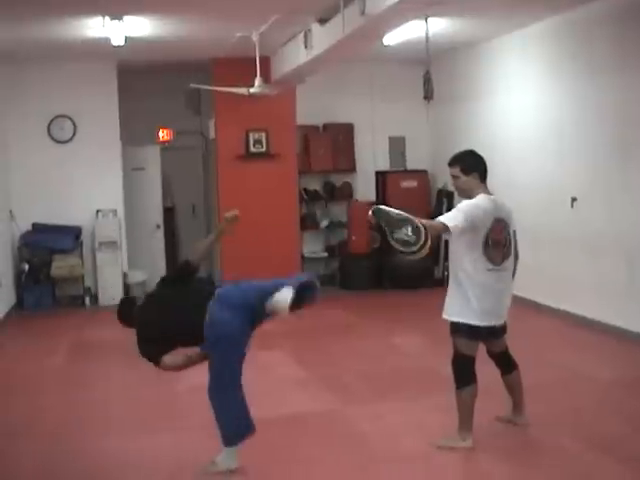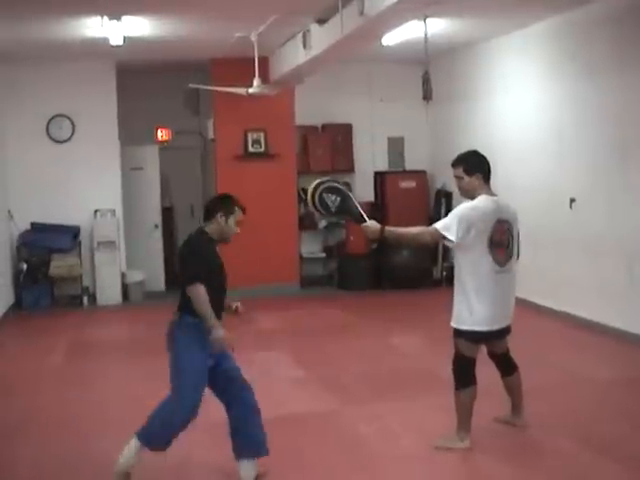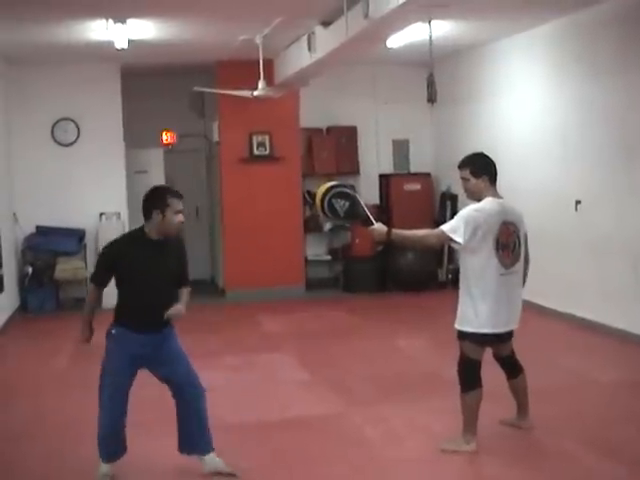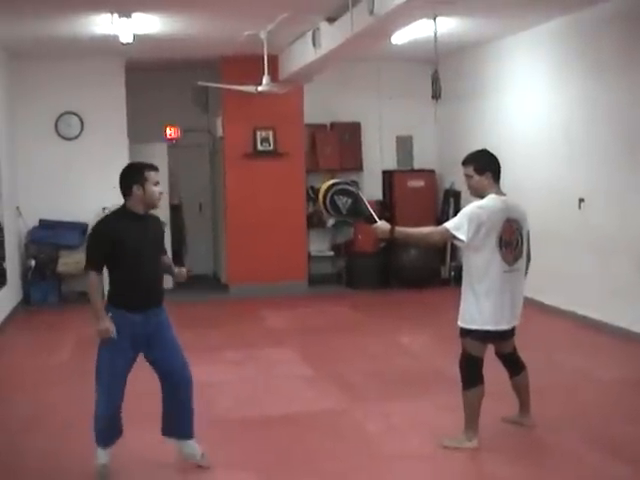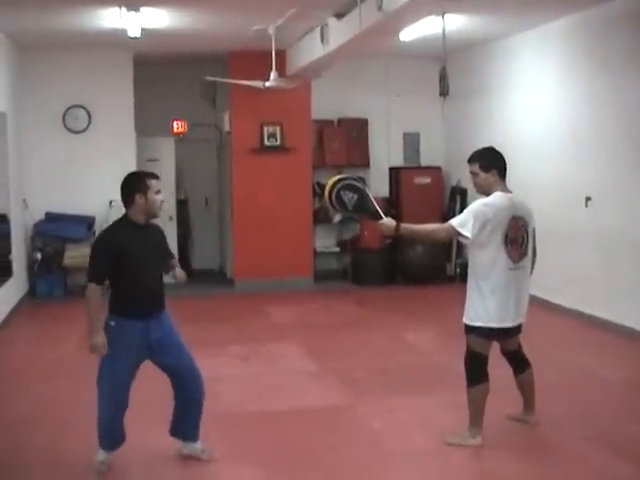
dt=0.5s
person 1, frame 1
left shoulder: (471, 209)
right shoulder: (504, 210)
left elbow: (435, 229)
right elbow: (513, 255)
left hip: (470, 305)
right hip: (495, 302)
left knee: (463, 366)
right knee: (501, 356)
left ankle: (464, 435)
right ankle: (518, 412)
person 1, frame 2
left shoulder: (470, 212)
right shoulder: (508, 210)
left elbow: (427, 236)
left wrist: (382, 231)
left hip: (476, 307)
right hip: (499, 304)
left knee: (464, 367)
right knee: (502, 357)
left ankle: (462, 436)
right ankle: (518, 413)
person 1, frame 3
left shoulder: (476, 213)
right shoulder: (514, 213)
left elbow: (433, 238)
right elbow: (524, 259)
left wrist: (388, 233)
right wrist: (514, 289)
left hip: (480, 309)
right hip: (505, 306)
left knee: (469, 369)
right knee: (507, 359)
left ankle: (468, 438)
right ankle: (523, 416)
person 1, frame 4
left shoulder: (480, 211)
right shoulder: (517, 210)
left elbow: (437, 236)
right elbow: (525, 256)
left wrist: (392, 231)
left hip: (483, 306)
right hip: (507, 303)
left knee: (471, 366)
right knee: (509, 356)
left ankle: (470, 436)
right ankle: (525, 414)
person 1, frame 5
left shoulder: (486, 208)
right shoulder: (523, 208)
left elbow: (442, 232)
right elbow: (530, 254)
left wrist: (397, 228)
left hip: (488, 303)
right hip: (513, 301)
left knee: (475, 363)
right knee: (514, 354)
left ankle: (474, 432)
right ankle: (529, 411)
person 2, frame 1
left shoulder: (144, 336)
right shoulder: (163, 290)
left elbow: (169, 363)
right elbow: (195, 258)
left wrist: (201, 353)
right wrist: (221, 228)
left hip: (219, 326)
right hip: (232, 298)
left knee: (223, 390)
left ankle: (230, 454)
right ankle: (283, 297)
person 2, frame 2
left shoulder: (202, 248)
right shoulder: (199, 245)
right elbow: (194, 286)
left wrist: (227, 306)
right wrist: (215, 327)
left hip: (204, 334)
right hip: (193, 333)
left knee: (240, 396)
right knee: (186, 400)
right ankle: (134, 449)
person 2, frame 3
left shoulder: (177, 249)
right shoulder: (120, 248)
right elbow: (96, 286)
left wrist: (181, 305)
right wrist: (87, 324)
left hip: (162, 337)
right hip: (125, 338)
left knee: (191, 392)
right knee: (112, 404)
left ankle: (206, 456)
person 2, frame 4
left shoulder: (155, 225)
right shoulder: (108, 227)
right elbow: (93, 272)
left wrist: (175, 270)
right wrist: (100, 316)
left hip: (156, 317)
right hip: (122, 320)
left knee: (179, 380)
right knee: (110, 390)
left ankle: (185, 442)
right ankle: (104, 449)
person 2, frame 5
left shoulder: (156, 233)
right shoulder: (111, 238)
right elbow: (95, 285)
left wrist: (176, 270)
right wrist: (96, 330)
left hip: (159, 322)
right hip: (124, 327)
left knee: (191, 381)
right knee: (112, 394)
left ankle: (187, 441)
right ankle: (107, 448)
